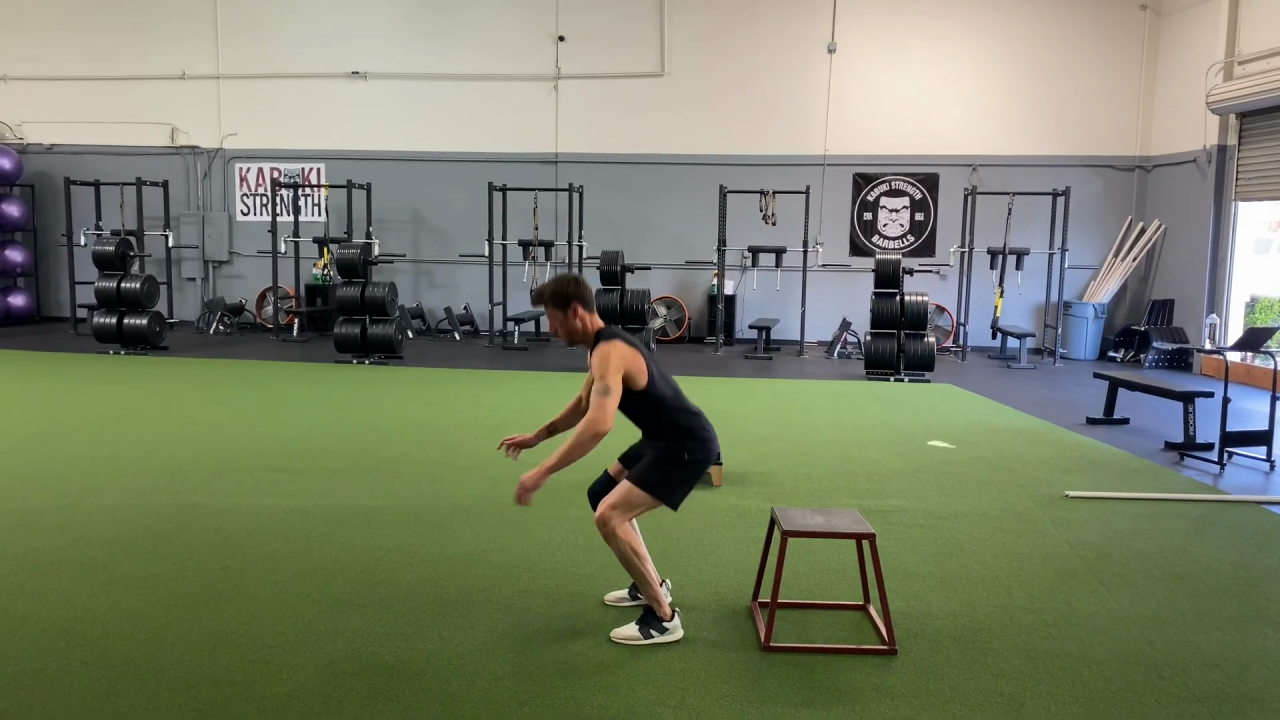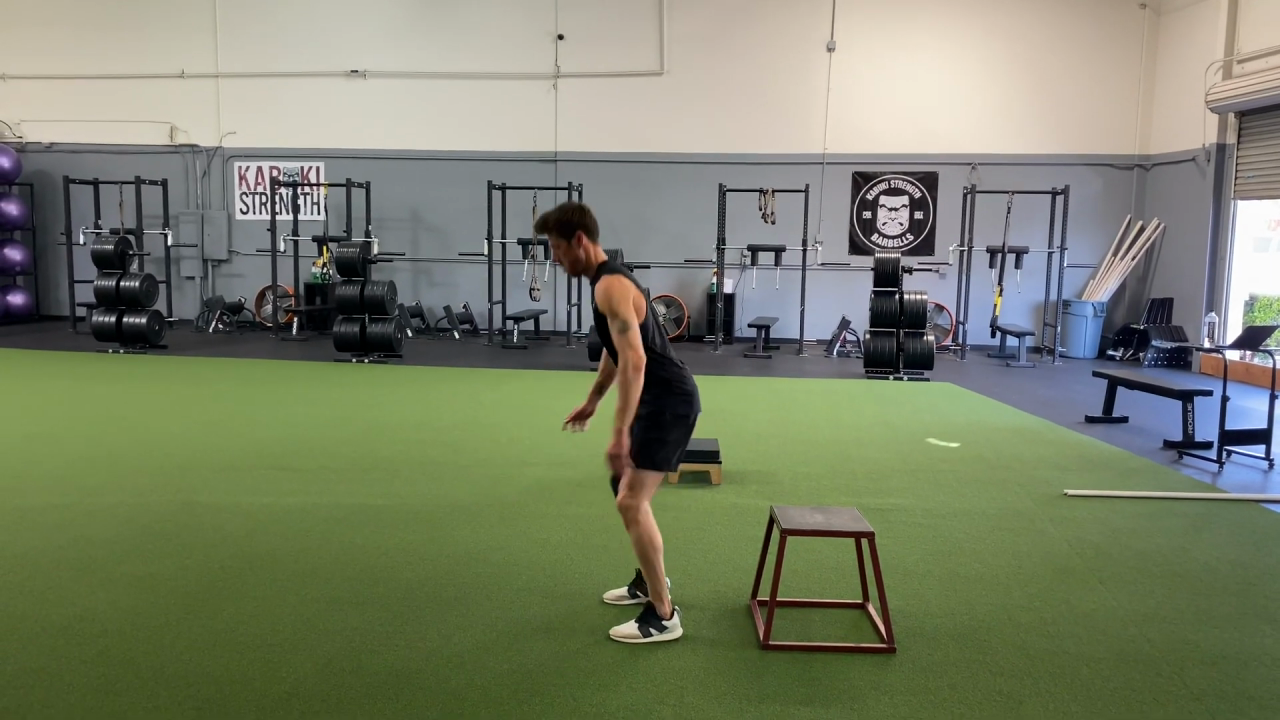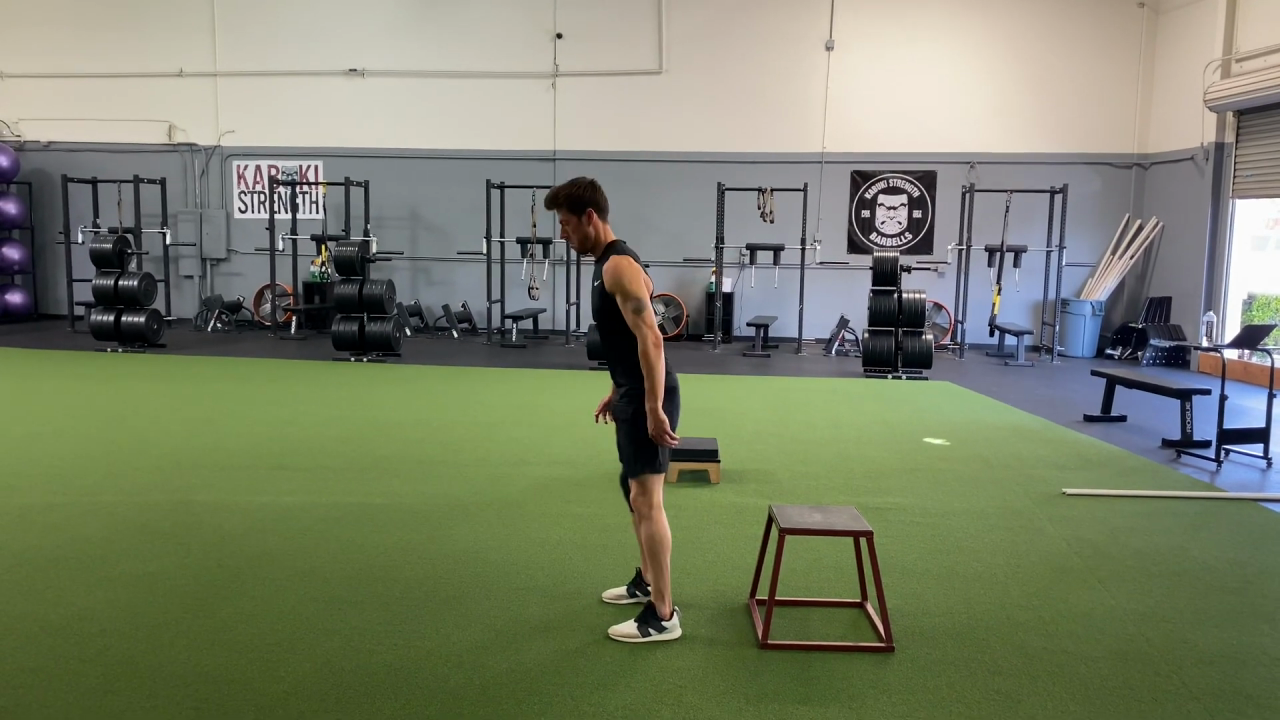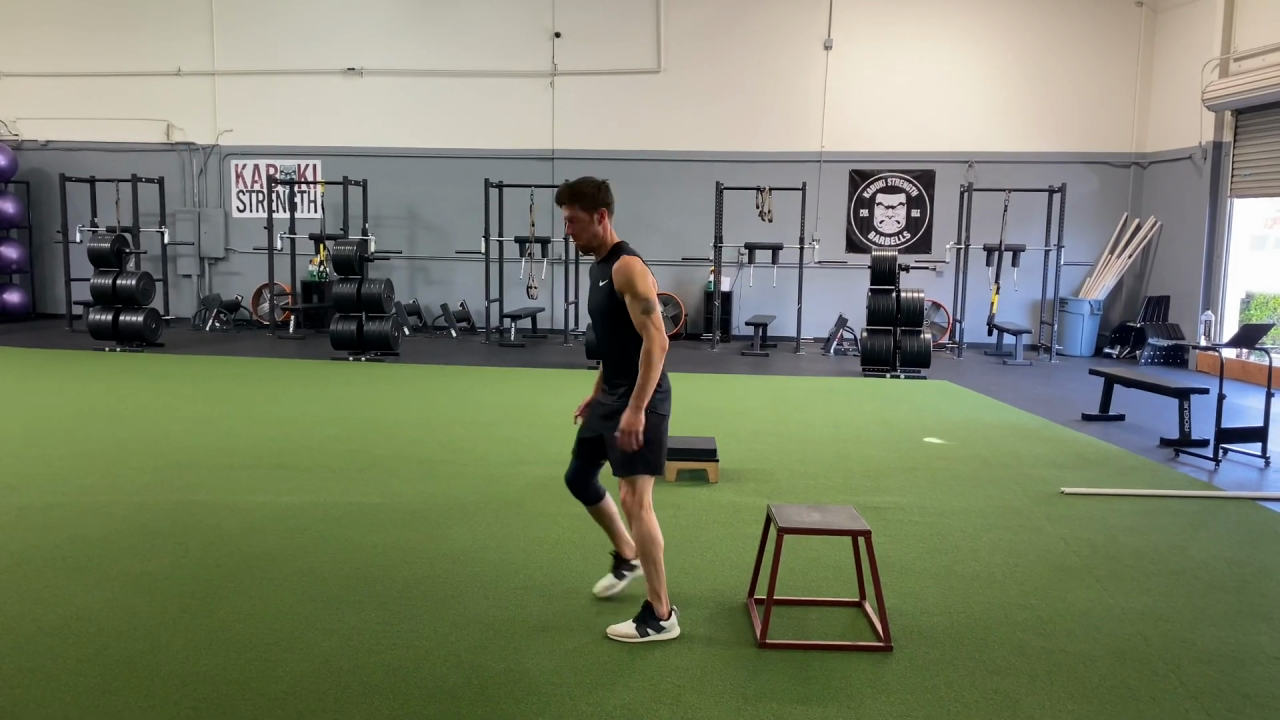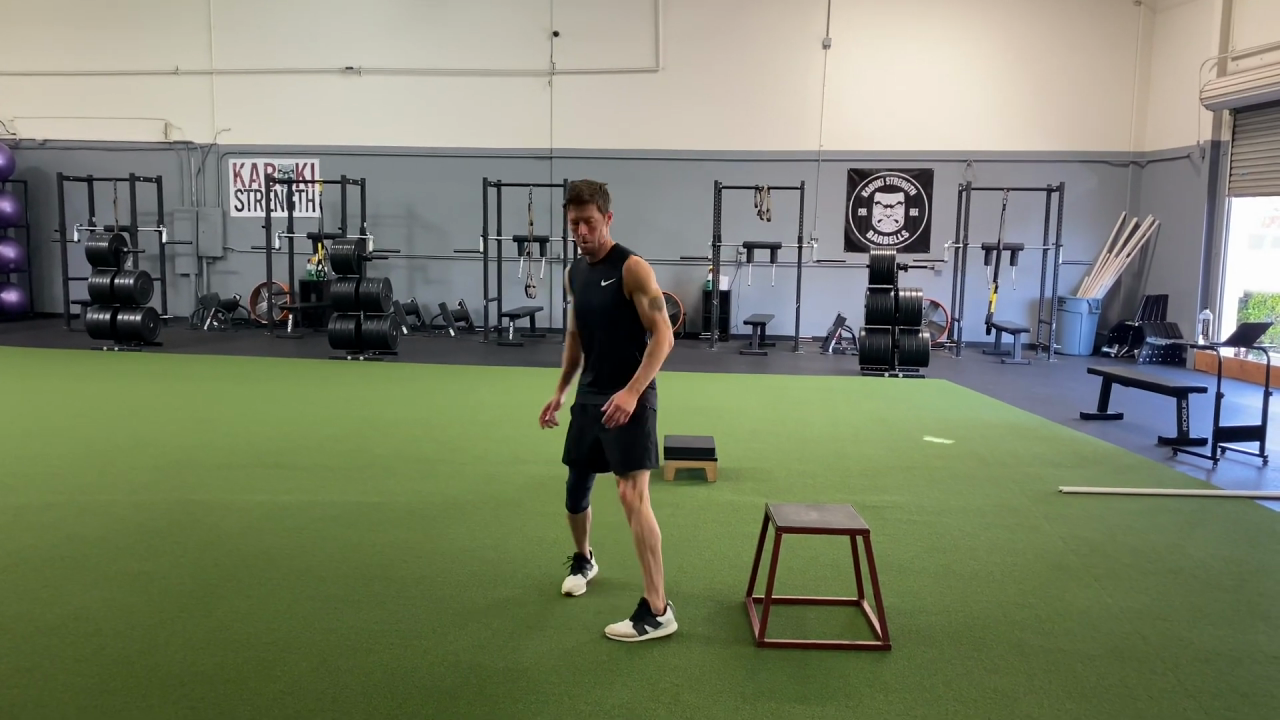
dt=0.2s
person 1, frame 1
left shoulder: (608, 352)
right shoulder: (607, 345)
left elbow: (598, 424)
right elbow: (584, 404)
left wrist: (542, 472)
right wrist: (536, 436)
left hip: (687, 445)
right hip: (667, 439)
left knee: (609, 515)
right knee: (602, 495)
left ankle: (664, 618)
right ankle: (650, 584)
person 1, frame 2
left shoulder: (610, 286)
right shoulder: (608, 281)
left elbow: (634, 361)
right elbow: (615, 354)
left wrist: (621, 431)
right wrist: (591, 402)
left hip: (669, 401)
right hip: (658, 398)
left knee: (631, 501)
right knee: (626, 489)
left ankle: (663, 616)
right ankle: (648, 582)
person 1, frame 3
left shoulder: (617, 266)
right shoulder: (608, 263)
left elbow: (650, 340)
left wrist: (655, 409)
right wrist: (615, 393)
left hip: (646, 396)
right hip: (632, 393)
left knee: (645, 500)
right knee: (633, 491)
left ankle: (663, 616)
right ankle: (647, 580)
person 1, frame 4
left shoulder: (627, 268)
right shoulder: (600, 266)
left elbow: (656, 341)
left wrist: (636, 408)
right wrist: (596, 393)
left hip: (639, 400)
right hip: (612, 397)
left knee: (635, 501)
right knee: (579, 480)
left ankle: (660, 615)
right ankle: (627, 558)
person 1, frame 5
left shoulder: (632, 268)
right shoulder: (575, 272)
left elbow: (663, 335)
left wrist: (632, 392)
right wrist: (559, 392)
left hip: (630, 398)
right hip: (590, 398)
left knee: (632, 496)
right knee: (576, 489)
left ankle: (657, 611)
right ankle: (583, 559)
